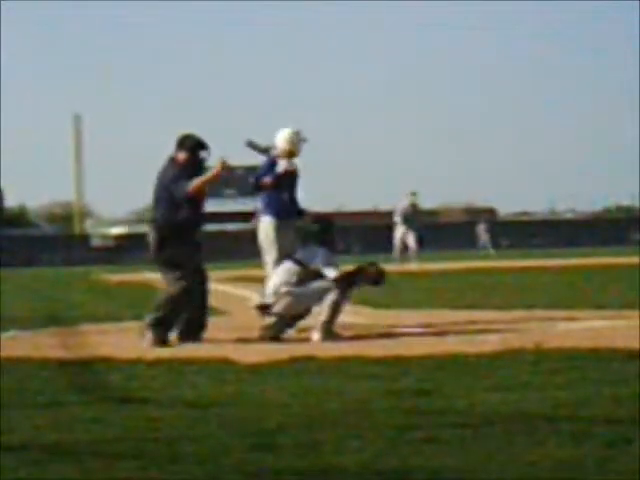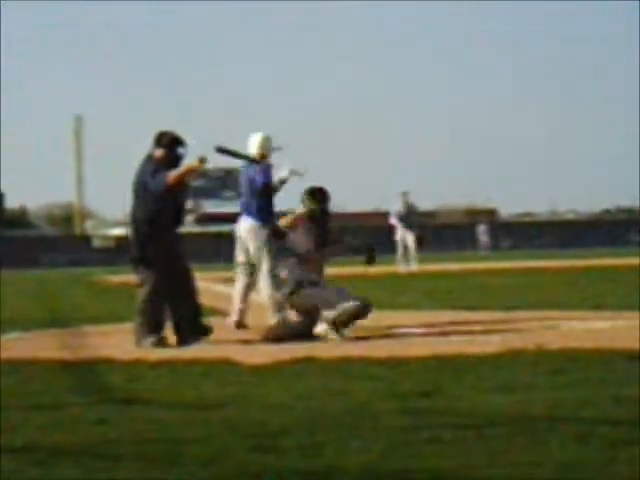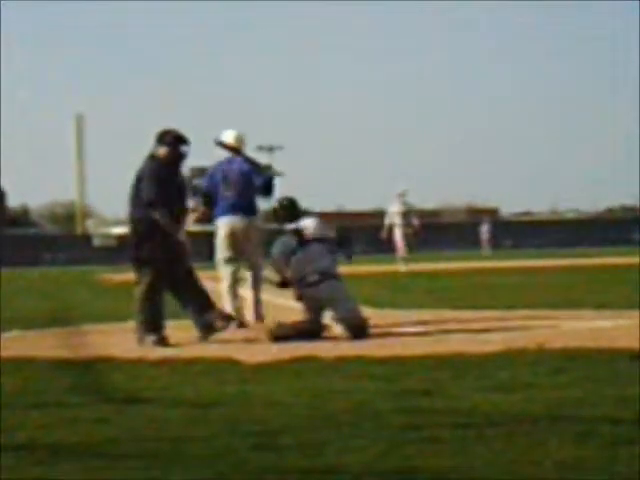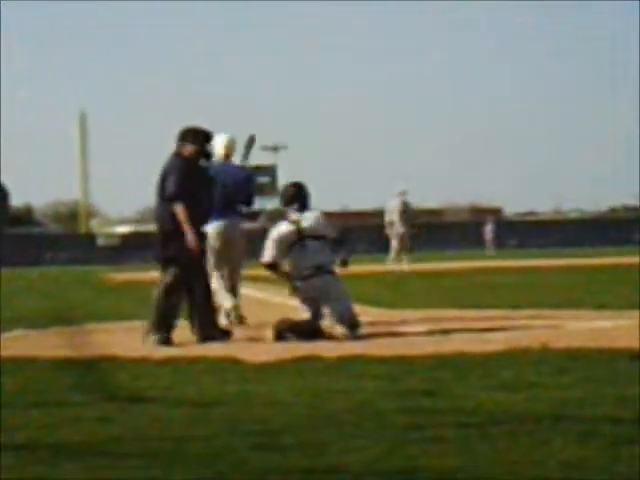
dt=0.4s
person 1, frame 1
left shoulder: (180, 171)
right shoulder: (175, 172)
right elbow: (188, 190)
right wrist: (211, 175)
left hip: (179, 235)
right hip: (170, 237)
left knee: (195, 283)
right knee: (181, 283)
left ankle: (190, 331)
right ankle: (156, 328)
person 1, frame 2
left shoulder: (164, 169)
right shoulder: (150, 169)
right elbow: (166, 181)
right wrist: (188, 168)
left hip: (166, 235)
right hip: (149, 236)
left knee: (181, 282)
right knee: (153, 285)
left ankle: (189, 330)
right ankle: (146, 333)
person 1, frame 3
left shoulder: (169, 169)
right shoulder: (151, 170)
right elbow: (153, 206)
right wrist: (176, 232)
left hip: (168, 235)
right hip: (150, 236)
left knee: (184, 279)
right knee: (151, 284)
left ankle: (207, 320)
right ankle: (148, 332)
person 1, frame 4
left shoulder: (193, 167)
right shoulder: (177, 167)
right elbow: (177, 202)
left wrist: (194, 232)
right wrist: (189, 231)
left hip: (191, 233)
right hip: (177, 235)
left knee: (199, 283)
right knee: (172, 283)
left ankle: (206, 329)
right ankle: (158, 330)
person 2, frame 1
left shoulder: (291, 168)
right shoulder: (271, 163)
right elbow: (257, 185)
left wrist: (301, 212)
right wrist: (278, 172)
left hip: (288, 221)
right hip: (271, 221)
right knee: (275, 266)
person 2, frame 2
left shoulder: (246, 169)
right shoulder: (262, 169)
right elbow: (266, 191)
right wrist: (283, 179)
left hip: (244, 224)
right hip: (257, 225)
left knee: (244, 274)
right knee: (267, 272)
left ankle: (236, 317)
right ankle: (278, 319)
person 2, frame 3
left shoulder: (214, 170)
right shoulder: (250, 166)
left elbow: (206, 201)
right elbow: (265, 191)
right wrist: (269, 175)
left hip: (223, 222)
right hip: (246, 221)
left knee: (228, 271)
right knee: (255, 267)
left ankle: (234, 316)
right ankle: (256, 311)
person 2, frame 4
left shoulder: (207, 172)
right shoulder: (243, 173)
right elbow: (248, 202)
left hip: (213, 226)
right hip: (234, 224)
left knee: (217, 274)
right knee: (233, 273)
left ankle: (231, 307)
right ankle: (228, 314)
person 3, frame 1
left shoulder: (306, 251)
right shoulder: (321, 252)
right elbow: (340, 279)
right wrist: (363, 273)
left hip: (273, 300)
right knee: (339, 286)
left ankle: (273, 327)
right ankle: (323, 330)
person 3, frame 2
left shoulder: (318, 228)
right shoulder: (301, 227)
right wrist: (302, 213)
right hip: (307, 288)
left knee: (310, 325)
right knee: (363, 306)
left ankle: (275, 332)
right ankle: (328, 323)
person 3, frame 3
left shoulder: (279, 245)
right shoulder: (312, 223)
left elbow: (282, 281)
right elbow: (334, 241)
left hip: (304, 289)
right hip: (328, 283)
left knee: (313, 327)
right knee: (360, 329)
left ankle: (281, 331)
right ankle: (338, 320)
person 3, frame 4
left shoulder: (278, 230)
right shoulder: (316, 217)
left elbow: (268, 263)
right elbow: (337, 241)
left wrist: (289, 278)
right wrist: (343, 255)
left hip: (301, 284)
right hip: (324, 278)
left knee: (315, 327)
right knee: (350, 325)
left ankle: (285, 326)
